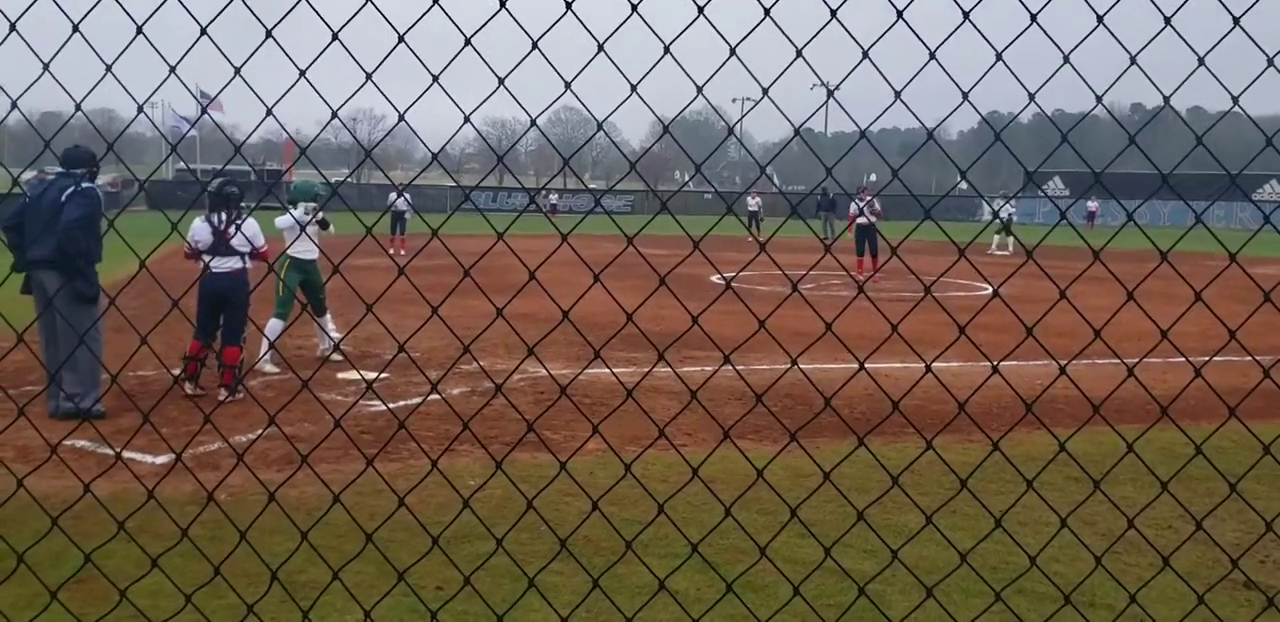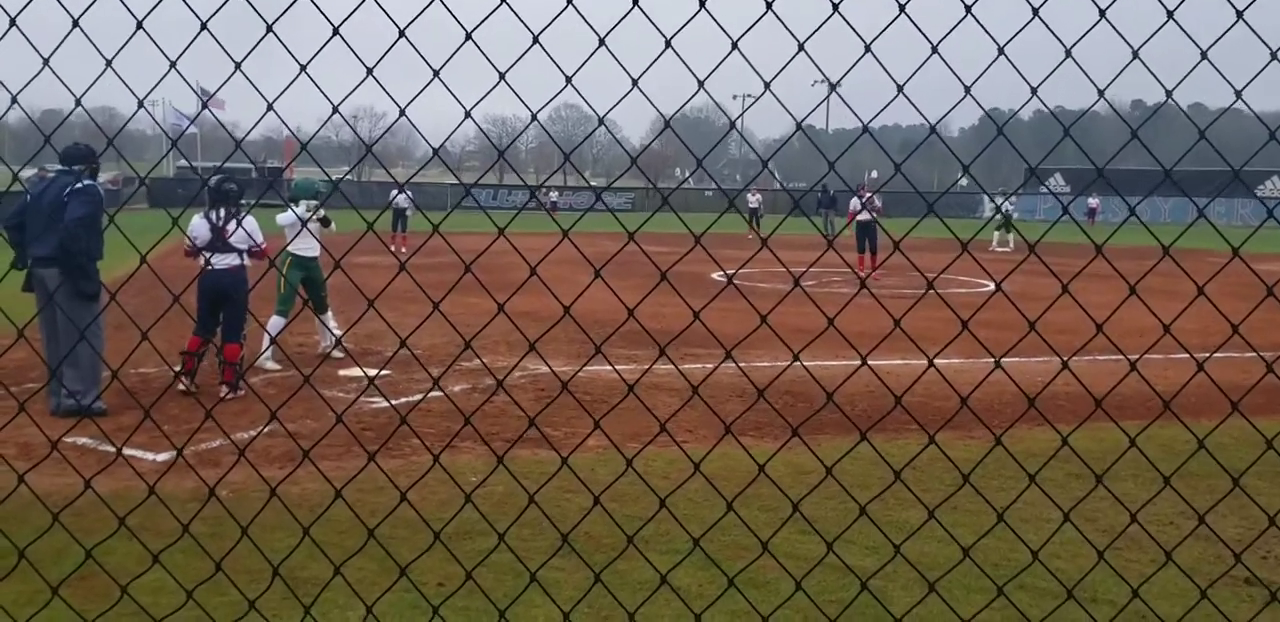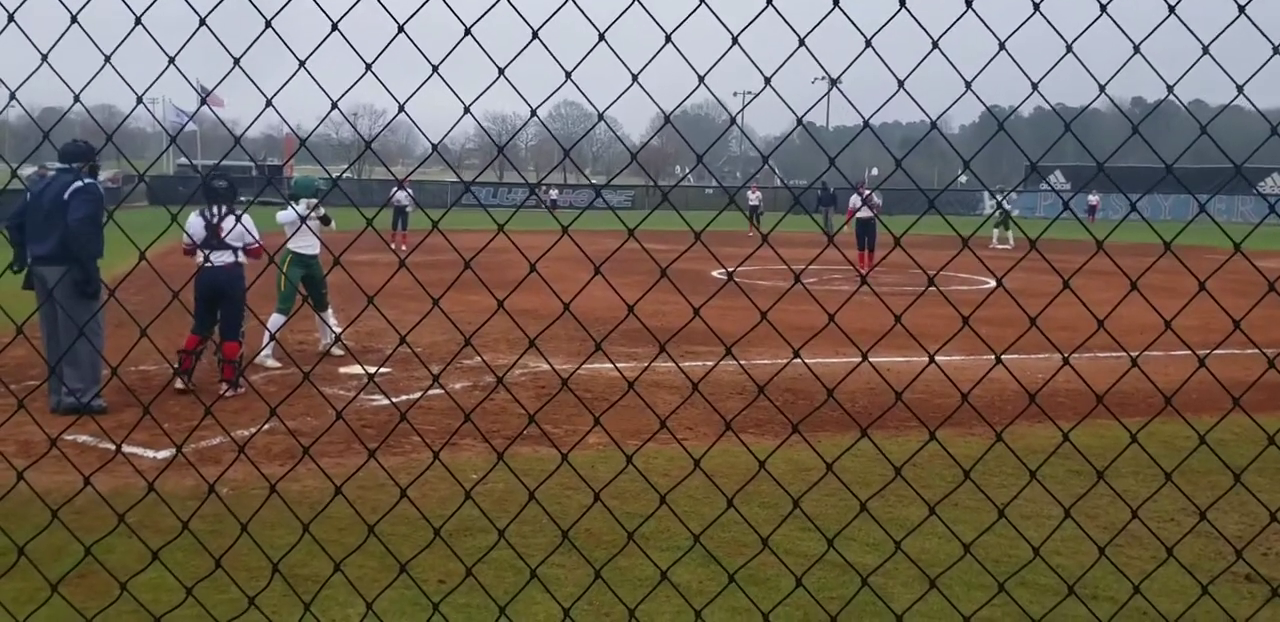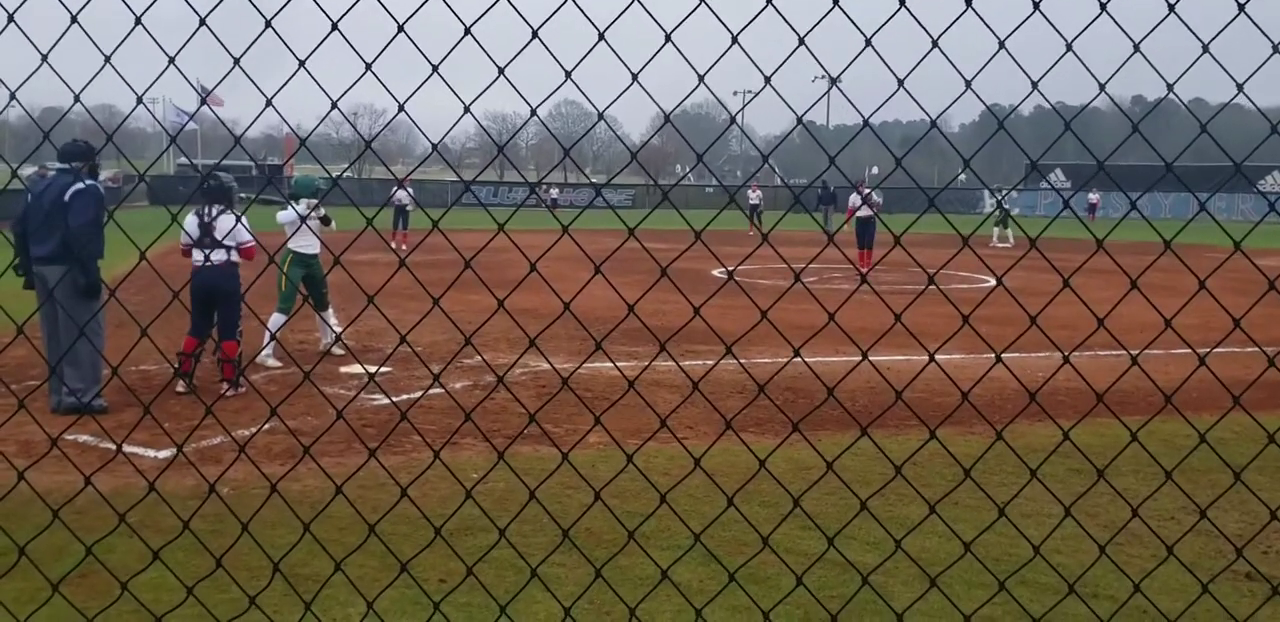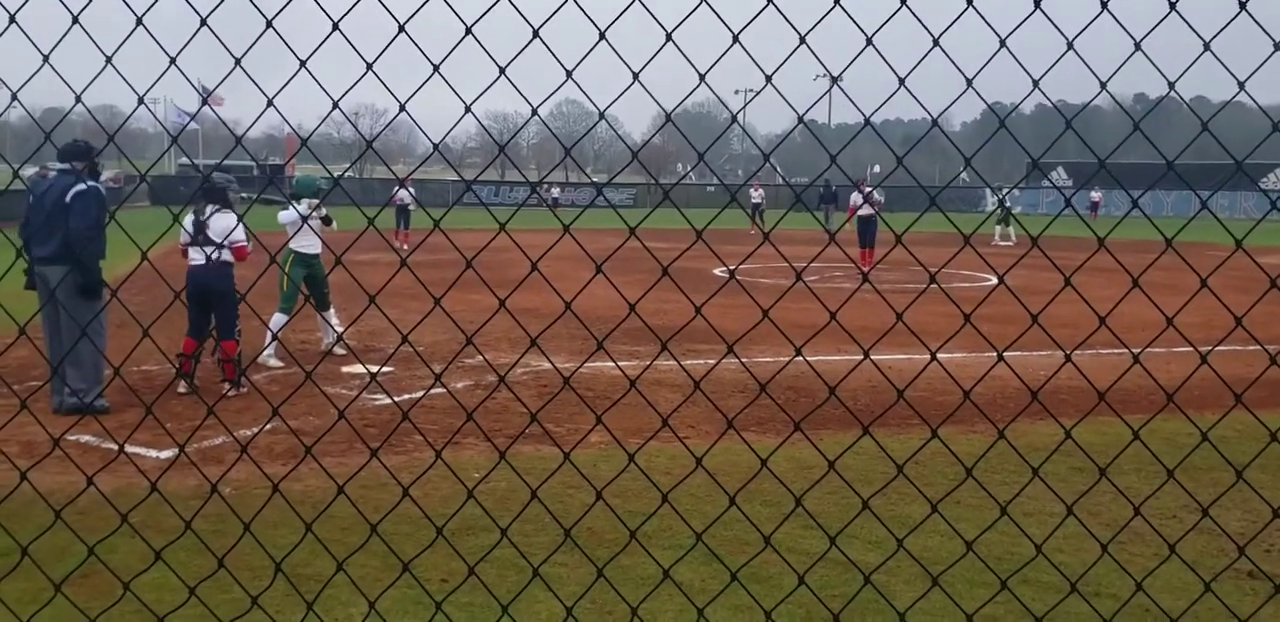
dt=0.1s
person 1, frame 1
left shoulder: (39, 190)
right shoulder: (84, 191)
right elbow: (71, 228)
right wrist: (78, 264)
left hip: (39, 273)
right hip: (69, 275)
left knee: (52, 339)
right knee: (83, 338)
left ankle: (57, 400)
right ankle: (79, 401)
person 1, frame 2
left shoulder: (39, 187)
right shoulder: (85, 189)
left elbow: (12, 222)
right elbow: (74, 227)
left wrist: (22, 253)
right wrist: (80, 262)
left hip: (41, 270)
right hip: (70, 273)
left knee: (53, 337)
right knee: (84, 335)
left ankle: (58, 397)
right ankle: (80, 398)
person 1, frame 3
left shoulder: (40, 187)
right shoulder: (85, 187)
left elbow: (15, 224)
right elbow: (79, 229)
left wrist: (22, 255)
right wrist: (88, 268)
left hip: (41, 268)
right hip: (69, 269)
left knee: (54, 334)
right knee: (84, 333)
left ankle: (58, 395)
right ankle: (81, 396)
person 1, frame 4
left shoulder: (40, 186)
right shoulder: (85, 188)
left elbow: (20, 227)
right elbow: (81, 232)
left wrist: (25, 258)
right wrist: (90, 272)
left hip: (42, 268)
right hip: (71, 270)
left knee: (54, 335)
right knee: (84, 333)
left ankle: (59, 395)
right ankle: (81, 396)
person 1, frame 5
left shoulder: (42, 188)
right shoulder: (86, 189)
left elbow: (26, 229)
right elbow: (82, 235)
left wrist: (35, 259)
right wrist: (92, 273)
left hip: (43, 268)
right hip: (71, 270)
left knee: (56, 335)
right knee: (86, 333)
left ankle: (61, 396)
right ankle: (83, 397)
person 2, frame 1
left shoulder: (199, 223)
right shoulder: (248, 223)
left elbow: (190, 254)
right elbow: (262, 255)
left hip: (209, 281)
right hip: (236, 281)
left knee: (203, 332)
right knee: (233, 335)
left ankle: (189, 381)
right ankle: (228, 388)
person 2, frame 2
left shoulder: (198, 220)
right shoulder: (246, 221)
left elbow: (189, 251)
right elbow: (261, 253)
left hip: (208, 278)
right hip: (235, 278)
left knee: (202, 328)
right knee: (233, 332)
left ankle: (186, 377)
right ankle: (229, 384)
person 2, frame 3
left shoulder: (195, 217)
right shoulder: (240, 218)
left elbow: (187, 250)
right elbow: (256, 253)
left hip: (204, 275)
right hip: (231, 276)
left knee: (201, 325)
right knee: (232, 330)
left ankle: (183, 376)
right ankle: (229, 383)
person 2, frame 4
left shoulder: (192, 217)
right shoulder: (235, 218)
left elbow: (185, 251)
right elbow: (249, 253)
left hip: (199, 276)
right hip: (225, 275)
left knee: (198, 327)
right knee: (229, 329)
left ankle: (183, 379)
right ankle: (230, 382)
person 2, frame 5
left shoulder: (191, 217)
right shoulder: (230, 217)
left elbow: (184, 249)
right elbow: (240, 255)
right wrist: (246, 247)
left hip: (194, 275)
right hip: (219, 275)
left knee: (196, 328)
right knee: (228, 329)
left ankle: (185, 380)
right ankle: (232, 382)
person 3, frame 1
left shoulder: (313, 215)
right shoulder: (290, 214)
left elbow: (329, 230)
right elbow: (278, 223)
left wrist: (317, 215)
right wrist: (301, 211)
left hip: (311, 266)
right hip: (291, 265)
left knee: (321, 308)
right knee: (281, 312)
left ankle: (326, 348)
right ankle: (263, 359)
person 3, frame 2
left shoulder: (314, 212)
right shoulder: (291, 211)
left elbow: (331, 227)
right elbow: (280, 221)
left wrist: (319, 212)
right wrist: (303, 209)
left hip: (312, 263)
right hip: (292, 262)
left knee: (322, 305)
right knee: (283, 309)
left ankle: (327, 345)
right ankle: (264, 356)
person 3, frame 3
left shoulder: (314, 209)
right shoulder: (291, 209)
left elbow: (330, 225)
right elbow: (280, 219)
left wrist: (319, 211)
right wrist: (303, 207)
left hip: (313, 261)
right hip: (293, 260)
left knee: (322, 303)
right knee: (284, 307)
left ankle: (327, 342)
right ankle: (264, 354)
person 3, frame 4
left shoulder: (314, 209)
right shoulder: (291, 208)
left elbow: (331, 226)
right elbow: (280, 219)
left wrist: (320, 211)
right wrist: (303, 207)
left hip: (313, 260)
right hip: (293, 260)
left knee: (323, 302)
right knee: (284, 307)
left ankle: (328, 342)
right ankle: (265, 353)
person 3, frame 5
left shoulder: (315, 209)
right shoulder: (293, 208)
left elbow: (332, 226)
right elbow: (282, 219)
left wrist: (321, 211)
right wrist: (305, 207)
left hip: (315, 260)
right hip: (295, 260)
left knee: (324, 302)
right knee: (286, 306)
left ankle: (330, 342)
right ankle: (267, 353)
